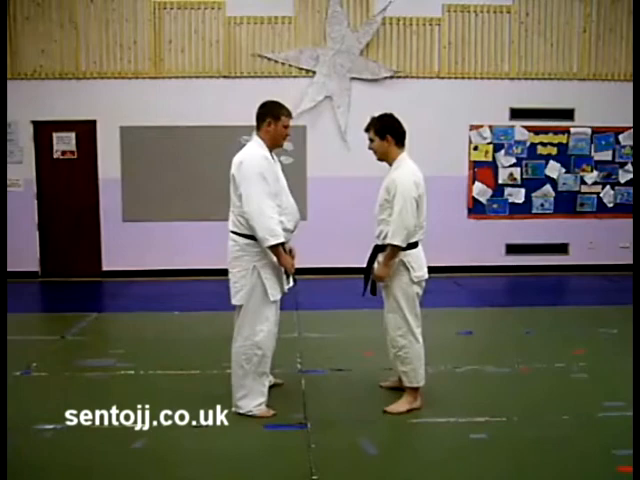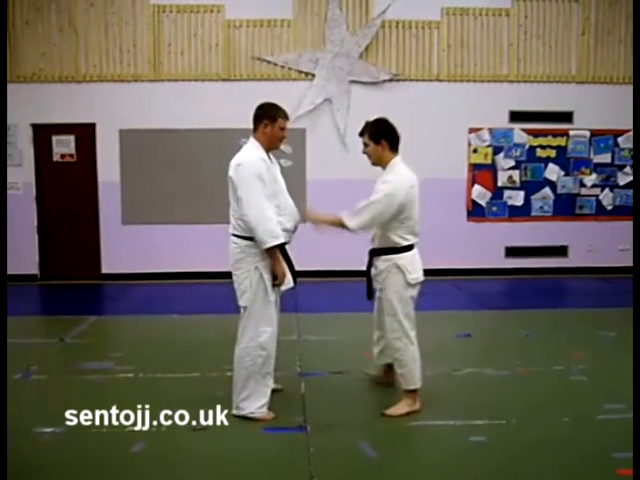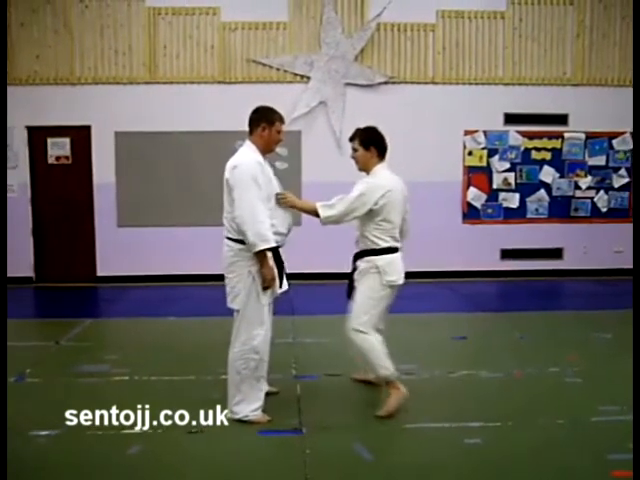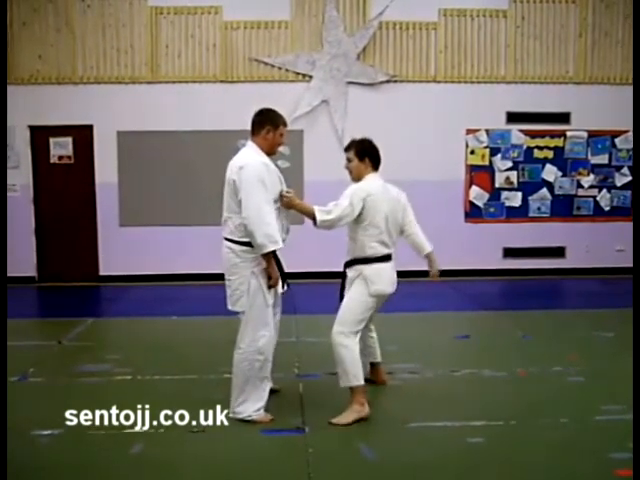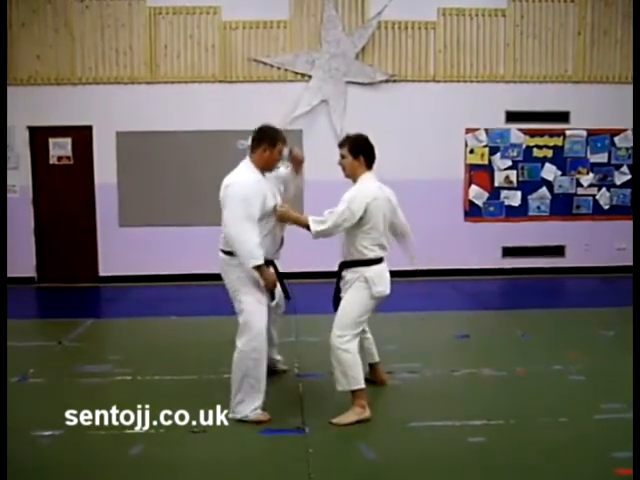
dt=1s
person 1, frame 1
left shoulder: (265, 156)
right shoulder: (253, 159)
right elbow: (258, 212)
left wrist: (284, 245)
right wrist: (281, 254)
left hip: (264, 249)
right hip: (254, 253)
left knee: (265, 321)
right knee: (254, 328)
left ankle: (259, 376)
right ankle: (248, 400)
person 1, frame 2
left shoulder: (264, 159)
right shoulder: (250, 162)
right elbow: (258, 216)
left wrist: (277, 256)
right wrist: (276, 259)
left hip: (265, 251)
right hip: (256, 254)
left knee: (266, 324)
right knee: (258, 329)
left ankle: (260, 381)
right ankle: (248, 403)
person 1, frame 3
left shoulder: (256, 161)
right shoulder: (247, 164)
right elbow: (250, 218)
left wrist: (267, 260)
right wrist: (264, 263)
left hip: (257, 254)
right hip: (250, 257)
left knee: (260, 326)
right knee: (252, 332)
left ankle: (255, 384)
right ankle: (244, 406)
person 1, frame 4
left shoulder: (250, 160)
right shoulder: (254, 165)
right elbow: (257, 217)
left wrist: (280, 215)
right wrist: (270, 262)
left hip: (251, 253)
right hip: (250, 257)
left knee: (266, 323)
right knee: (256, 333)
left ankle: (260, 382)
right ankle: (245, 406)
person 1, frame 5
left shoulder: (263, 175)
right shoulder: (242, 183)
left elbow: (283, 187)
right elbow: (239, 233)
left wrist: (295, 168)
right wrist: (262, 269)
left hip: (261, 262)
right hip: (243, 266)
left knee: (272, 310)
right knee: (253, 328)
left ankle: (268, 359)
right ankle: (245, 407)
person 2, frame 1
left shoulder: (403, 176)
right shoulder: (401, 171)
left elbow: (402, 228)
left wrist: (385, 264)
left hip: (401, 261)
right hip: (397, 259)
left knee: (404, 327)
right knee: (396, 324)
left ankle: (413, 394)
right ankle: (404, 377)
person 2, frame 2
left shoulder: (396, 181)
right shoulder: (397, 175)
left elbow: (364, 216)
right elbow: (373, 213)
left wrist: (323, 219)
left hip: (397, 264)
right hip: (391, 261)
left knee: (400, 329)
right knee: (384, 321)
left ankle: (411, 397)
right ankle: (389, 371)
person 2, frame 3
left shoulder: (373, 185)
right shoulder: (396, 183)
left elbow: (337, 210)
right elbow: (403, 223)
left wrist: (298, 203)
left hip: (378, 265)
right hip: (385, 261)
left knee: (358, 328)
right knee: (370, 323)
left ankle: (394, 385)
right ankle: (373, 372)
person 2, frame 4
left shoulder: (360, 191)
right shoulder: (396, 194)
left elbow: (329, 218)
right elbow: (412, 230)
left wrist: (296, 204)
right wrist: (431, 261)
left hip: (368, 273)
right hip: (382, 270)
left knee: (343, 333)
right knee: (362, 323)
left ankle: (359, 403)
right ankle: (376, 372)
person 2, frame 5
left shoulder: (360, 193)
right shoulder: (383, 191)
left elbow: (328, 224)
right elbow: (401, 228)
left wrist: (292, 216)
right wrist: (410, 252)
left hip: (364, 275)
right hip: (370, 271)
left knee: (342, 338)
right knee: (357, 326)
left ankle: (360, 406)
right ankle: (376, 373)
